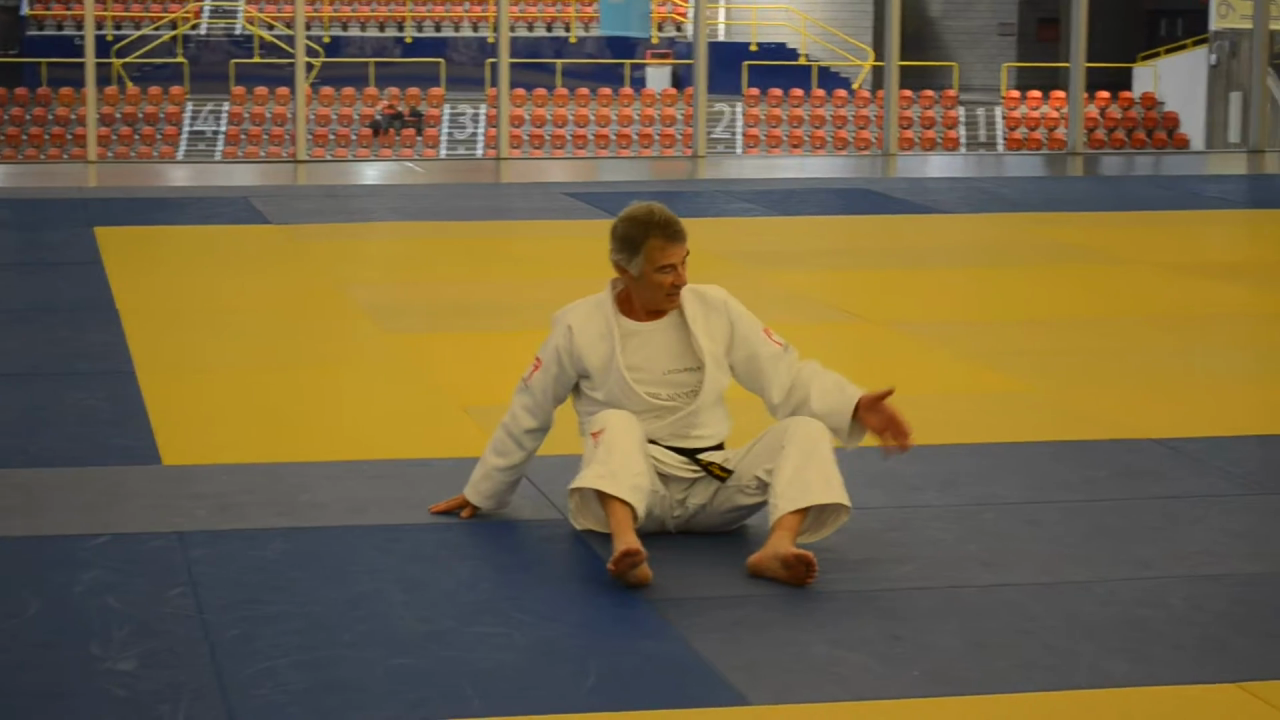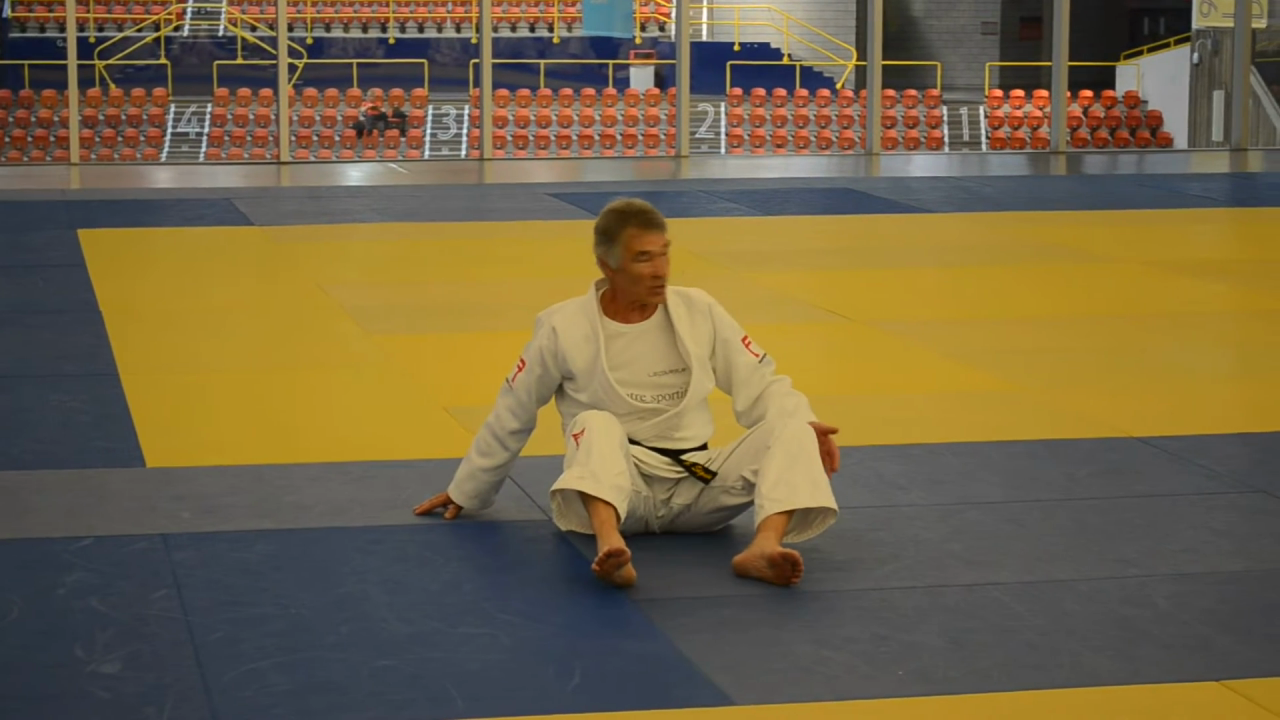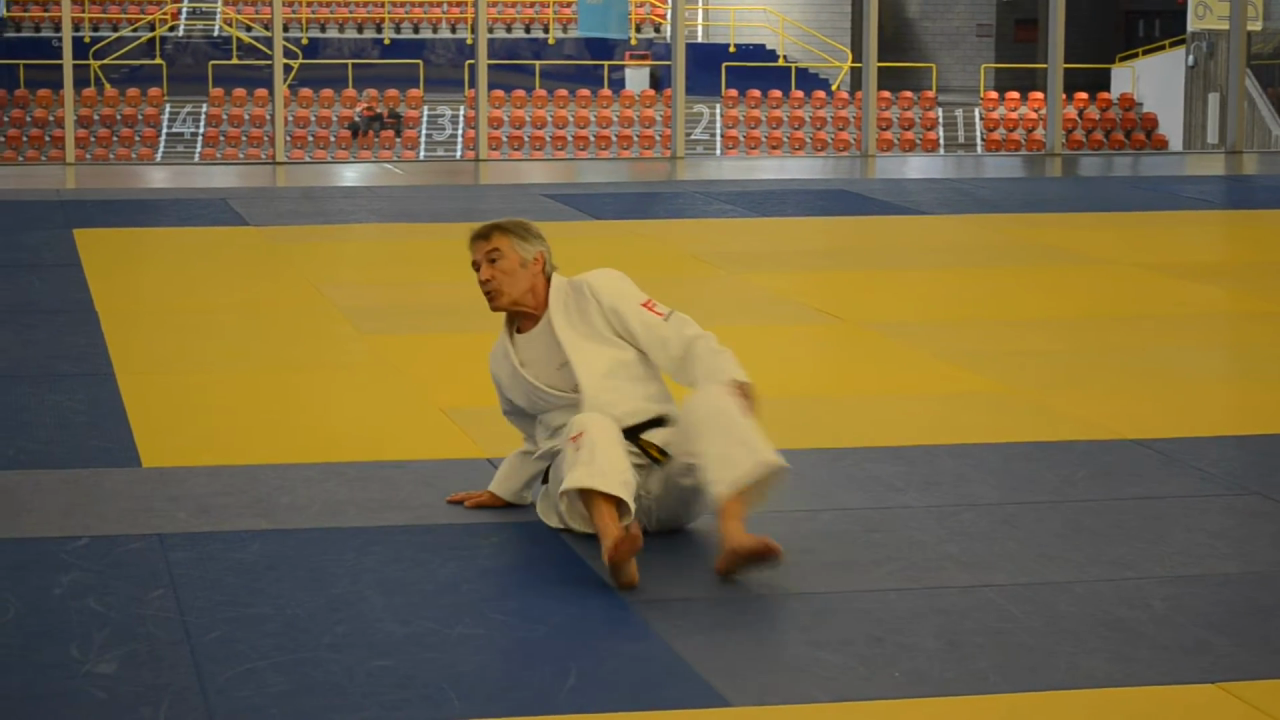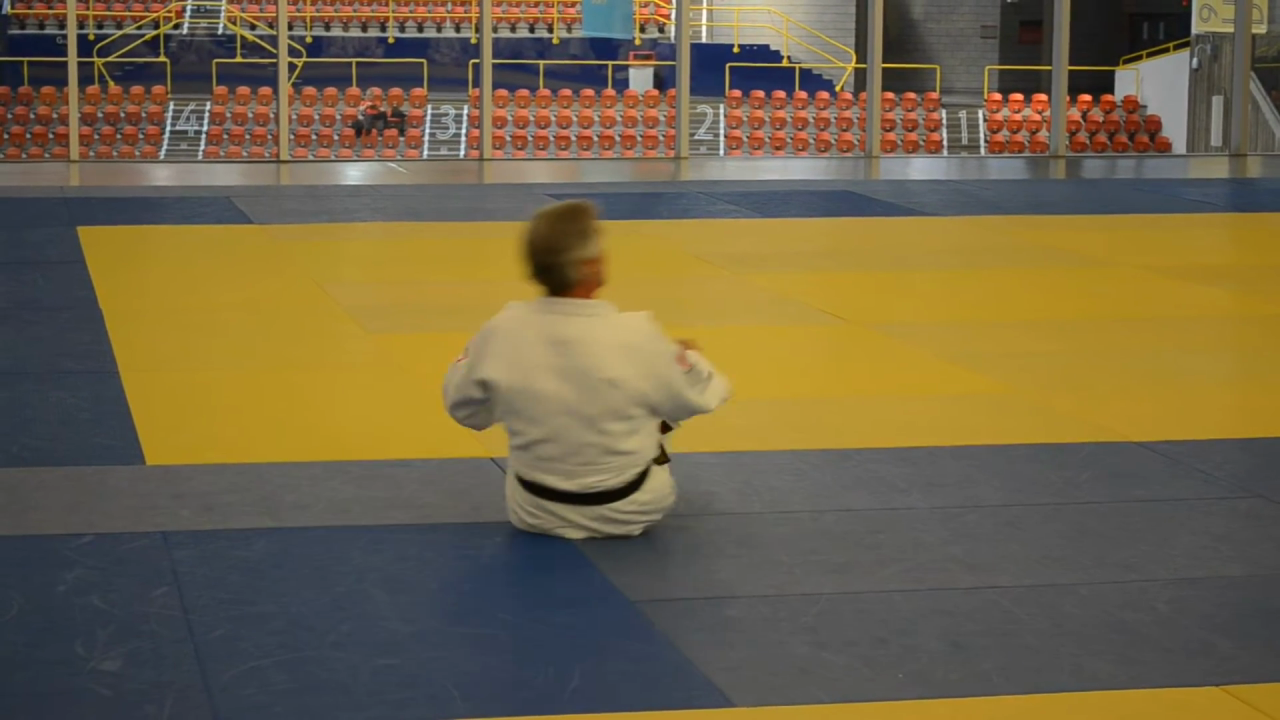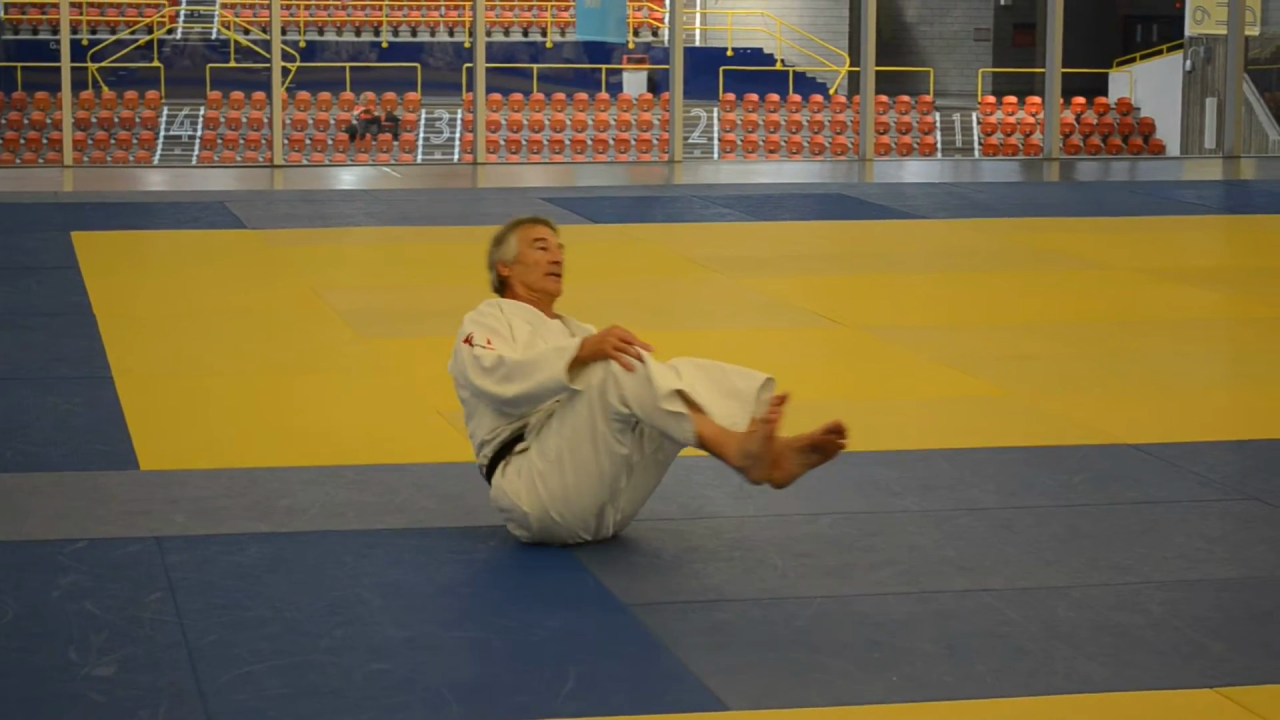
dt=0.7s
person 1, frame 1
left shoulder: (715, 307)
right shoulder: (578, 326)
left elbow: (788, 374)
right elbow: (528, 414)
left wrist: (855, 406)
right wrist: (481, 493)
left hip: (709, 482)
right hip: (627, 480)
left knee: (804, 432)
right knee: (615, 425)
left ankle: (775, 549)
right ankle: (625, 544)
person 1, frame 2
left shoulder: (699, 310)
right shoulder: (562, 327)
left elbow: (760, 382)
right elbow: (512, 416)
left wrist: (805, 424)
right wrist: (465, 492)
left hip: (692, 485)
right hip: (614, 482)
left knee: (791, 435)
right knee: (596, 426)
left ankle: (763, 549)
right ankle: (610, 546)
person 1, frame 3
left shoulder: (597, 291)
right shoulder: (503, 358)
left elbow: (683, 344)
left wrist: (730, 387)
right wrist: (504, 491)
left hip: (665, 466)
right hip: (587, 484)
left knee: (711, 407)
right knee: (592, 431)
left ankle: (734, 540)
right ankle: (614, 547)
person 1, frame 4
left shoulder: (503, 332)
right shoulder: (634, 338)
left elbow: (463, 403)
right elbow: (697, 397)
right wrist: (685, 357)
right hip: (629, 509)
person 1, frame 5
left shoulder: (576, 332)
right shoulder: (487, 321)
right elbow: (502, 382)
right wrist: (584, 351)
left hip: (603, 499)
right hip: (539, 493)
left knee: (681, 377)
right knee: (623, 371)
left ankle: (767, 448)
right ankle: (741, 453)
